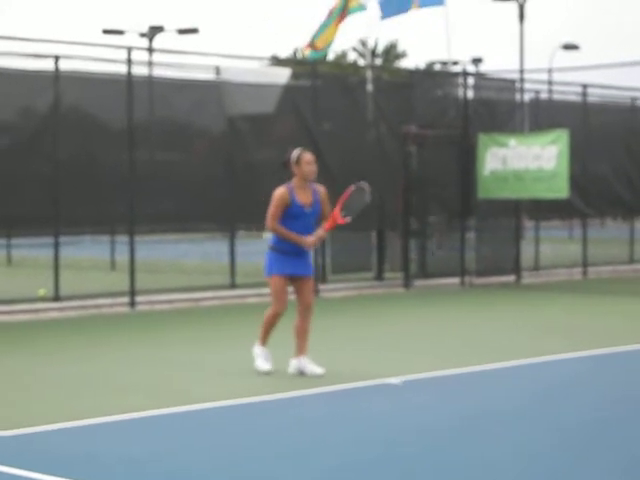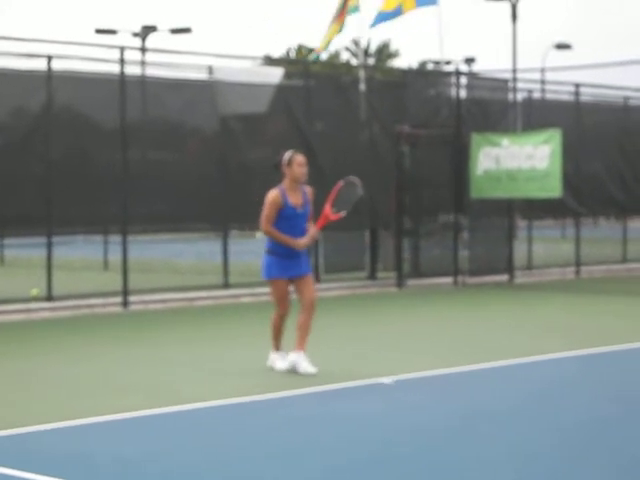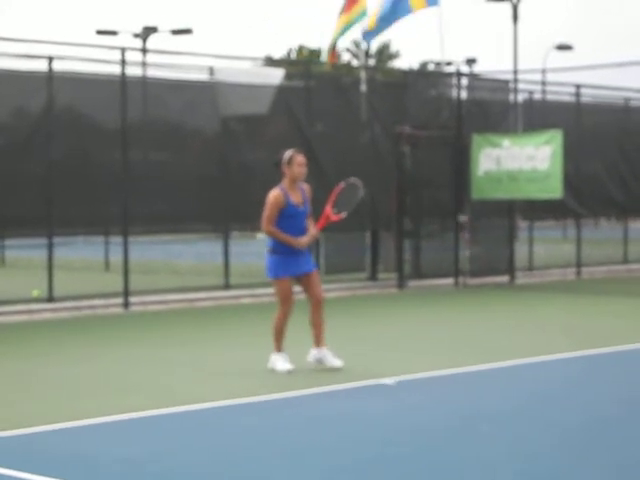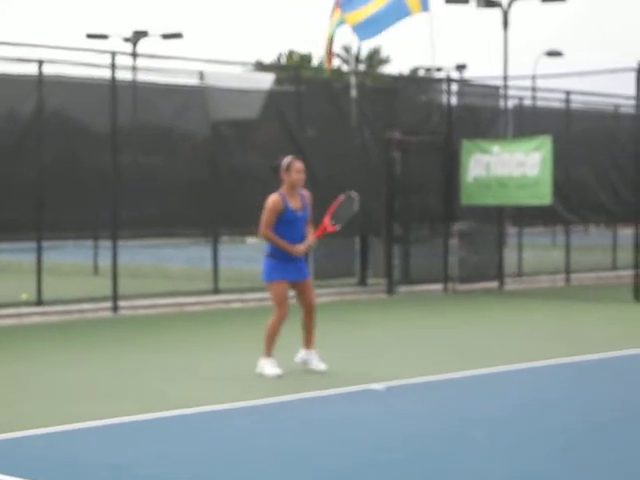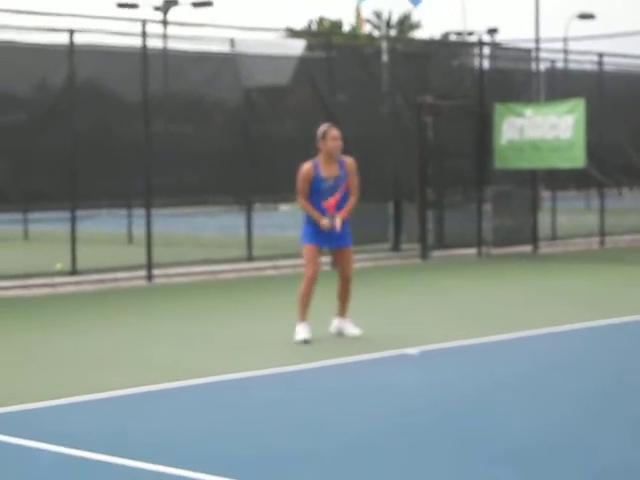
dt=0.3s
person 1, frame 1
left shoulder: (320, 192)
right shoulder: (283, 193)
left elbow: (325, 219)
right elbow: (271, 224)
left wrist: (319, 233)
right wrist: (300, 239)
left hip: (302, 258)
right hip: (280, 256)
left knee: (306, 306)
right knee: (278, 307)
left ankle: (300, 359)
right ankle: (261, 347)
person 1, frame 2
left shoulder: (308, 192)
right shoulder: (275, 196)
right elbow: (265, 227)
left wrist: (311, 233)
right wrist: (293, 242)
left hip: (300, 258)
right hip: (277, 259)
left knee: (309, 303)
right knee: (283, 309)
left ankle: (298, 355)
right ankle: (276, 353)
person 1, frame 3
left shoulder: (306, 189)
right shoulder: (277, 195)
right elbow: (267, 227)
left wrist: (312, 231)
right wrist: (295, 241)
left hip: (303, 255)
right hip: (281, 257)
left knee: (318, 300)
right knee: (286, 307)
left ankle: (319, 351)
right ankle: (277, 355)
person 1, frame 4
left shoulder: (305, 196)
right shoulder: (275, 200)
right elbow: (264, 231)
left wrist: (308, 240)
right wrist: (291, 248)
left hip: (298, 261)
right hip: (277, 262)
left knee: (310, 306)
right knee: (281, 311)
left ankle: (307, 351)
right ankle: (266, 359)
person 1, frame 5
left shoulder: (348, 163)
right shoulder: (308, 168)
left elbow: (354, 194)
right elbow: (302, 199)
left wrist: (341, 216)
right wrist: (320, 219)
left hip: (339, 229)
right hip: (314, 229)
left knee: (346, 276)
right knee: (310, 275)
left ankle: (341, 320)
right ankle: (302, 324)
